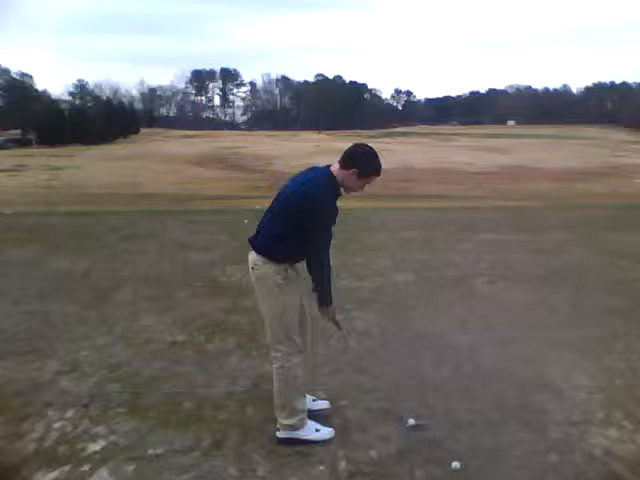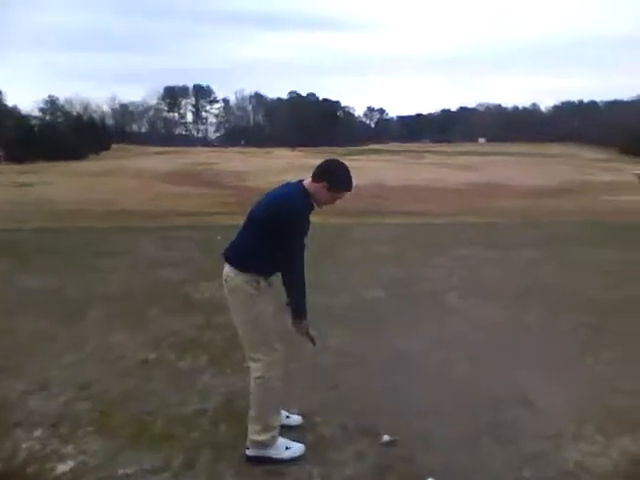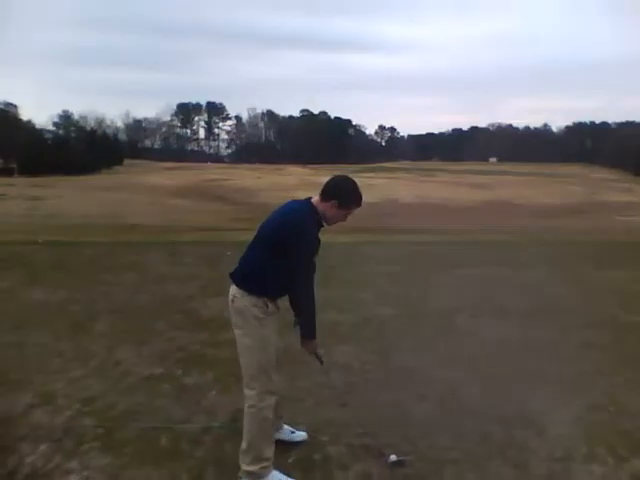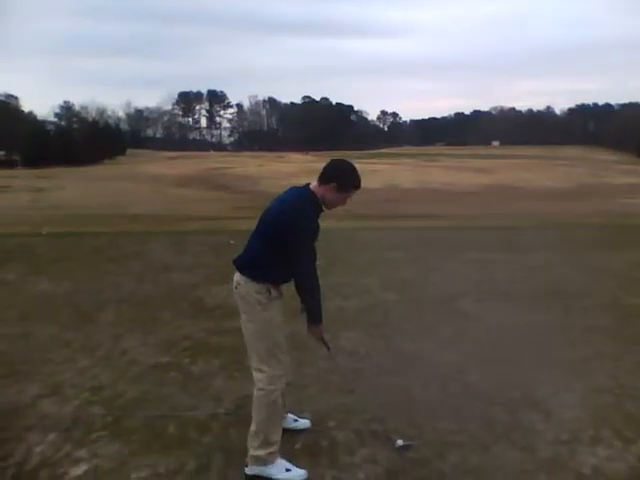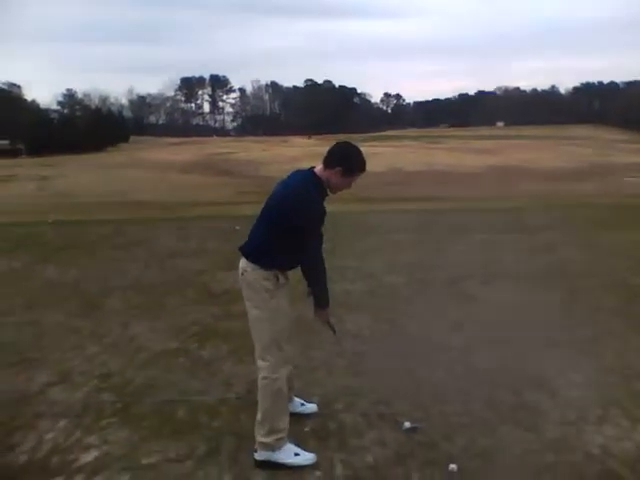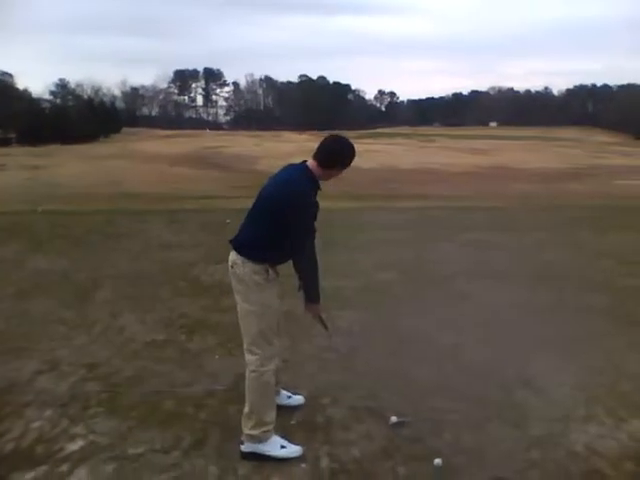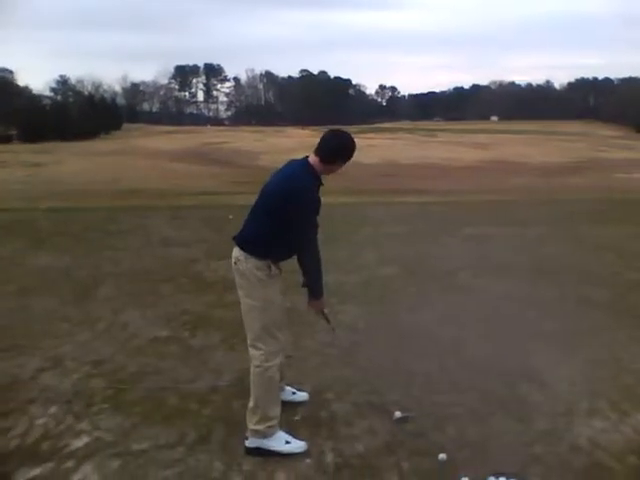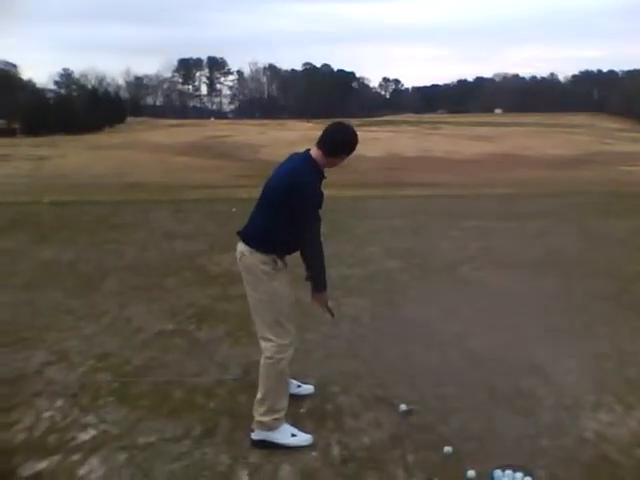
dt=0.4s
person 1, frame 1
left shoulder: (317, 177)
right shoulder: (320, 195)
right elbow: (319, 252)
left wrist: (317, 290)
right wrist: (325, 299)
left hip: (286, 260)
right hip: (272, 267)
left knee: (305, 332)
right knee: (288, 347)
left ankle: (296, 396)
right ankle: (291, 424)
person 1, frame 2
left shoulder: (290, 194)
right shoulder: (294, 207)
left elbow: (286, 257)
right elbow: (293, 262)
left wrist: (291, 300)
right wrist: (299, 312)
left hip: (251, 275)
right hip: (247, 280)
left knee: (266, 350)
right knee: (266, 358)
left ankle: (267, 410)
right ankle: (262, 441)
person 1, frame 3
left shoulder: (298, 211)
right shoulder: (302, 227)
right elbow: (302, 284)
left wrist: (299, 316)
right wrist: (308, 333)
left hip: (256, 295)
right hip: (253, 302)
left knee: (266, 375)
right knee: (260, 387)
left ankle: (273, 427)
person 1, frame 4
left shoulder: (298, 198)
right shoulder: (301, 213)
left elbow: (298, 264)
right elbow: (305, 269)
left wrist: (307, 305)
right wrist: (314, 318)
left hip: (260, 282)
right hip: (257, 288)
left knee: (274, 357)
right knee: (271, 370)
left ankle: (275, 414)
person 1, frame 5
left shoulder: (302, 181)
right shoulder: (306, 198)
right elbow: (311, 254)
left wrist: (313, 288)
right wrist: (322, 302)
left hip: (266, 268)
right hip: (263, 275)
left knee: (280, 345)
right knee: (273, 357)
left ankle: (283, 399)
right ankle: (270, 445)
person 1, frame 6
left shoulder: (294, 174)
right shoulder: (300, 193)
right elbow: (303, 248)
left wrist: (305, 283)
right wrist: (312, 296)
left hip: (255, 261)
right hip: (253, 268)
left knee: (269, 338)
right knee: (262, 351)
left ankle: (270, 392)
right ankle: (256, 437)
person 1, frame 7
left shoulder: (296, 170)
right shoulder: (303, 188)
left elbow: (300, 238)
right elbow: (307, 244)
left wrist: (308, 280)
right wrist: (316, 291)
left hip: (257, 257)
right hip: (256, 264)
left knee: (273, 335)
right knee: (267, 346)
left ankle: (274, 388)
right ankle: (261, 433)
person 1, frame 8
left shoulder: (298, 163)
right shoulder: (305, 182)
right elbow: (310, 237)
left wrist: (312, 274)
right wrist: (319, 285)
left hip: (262, 251)
right hip: (262, 258)
left knee: (280, 327)
right knee: (278, 339)
left ankle: (279, 382)
right ankle: (267, 425)
